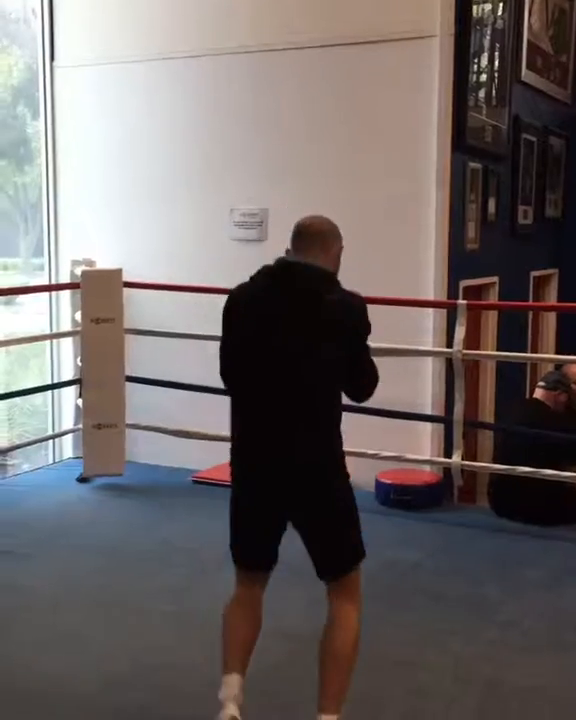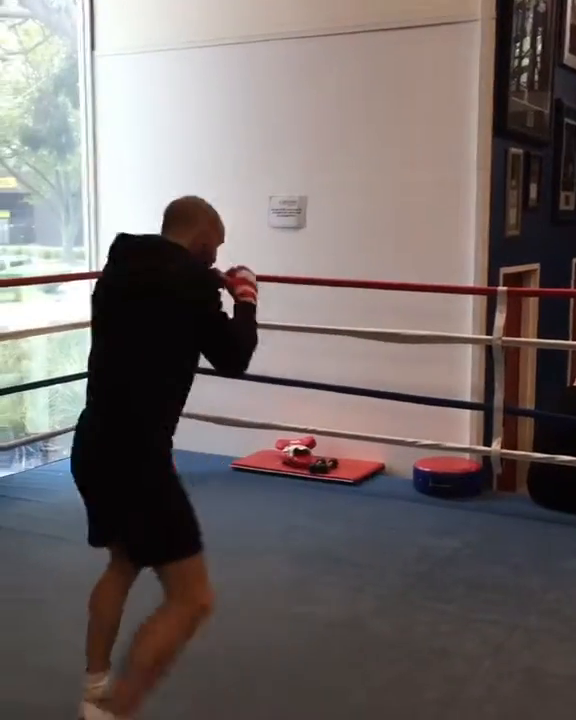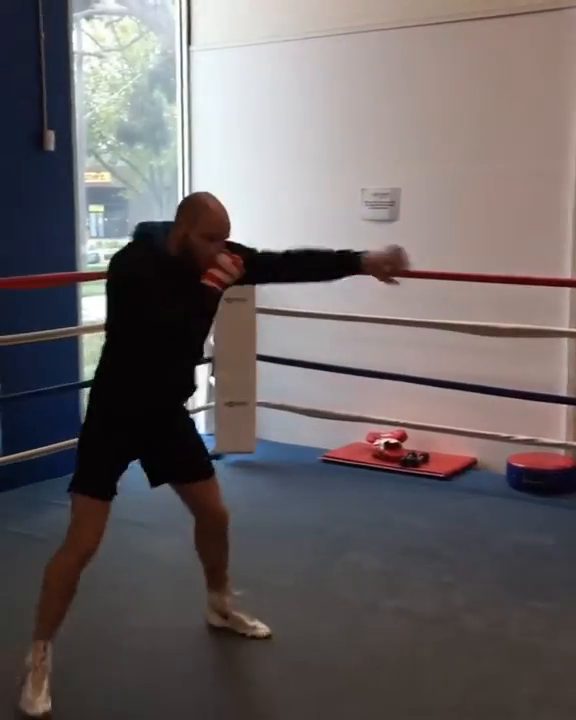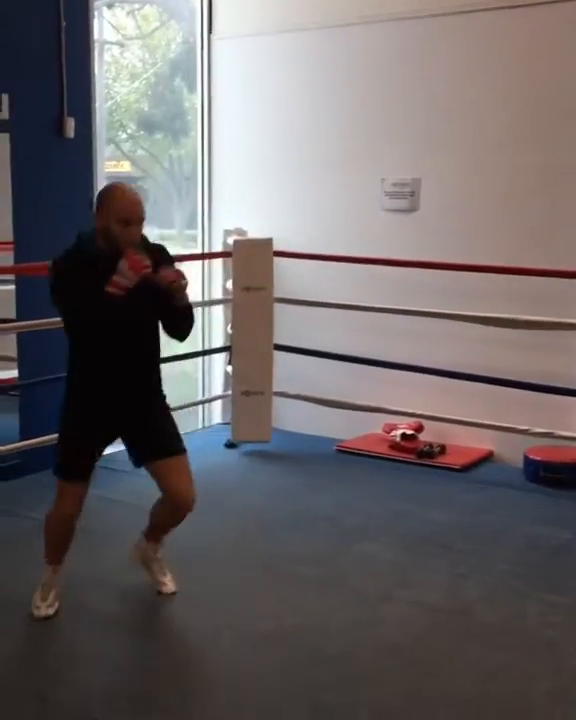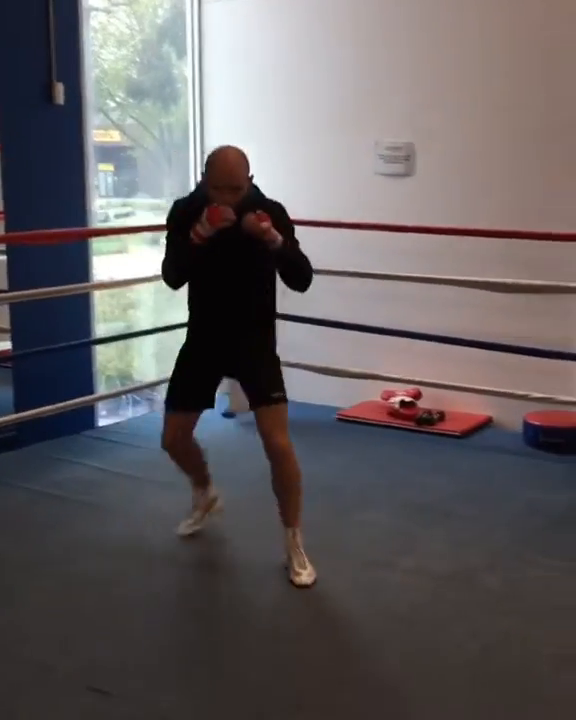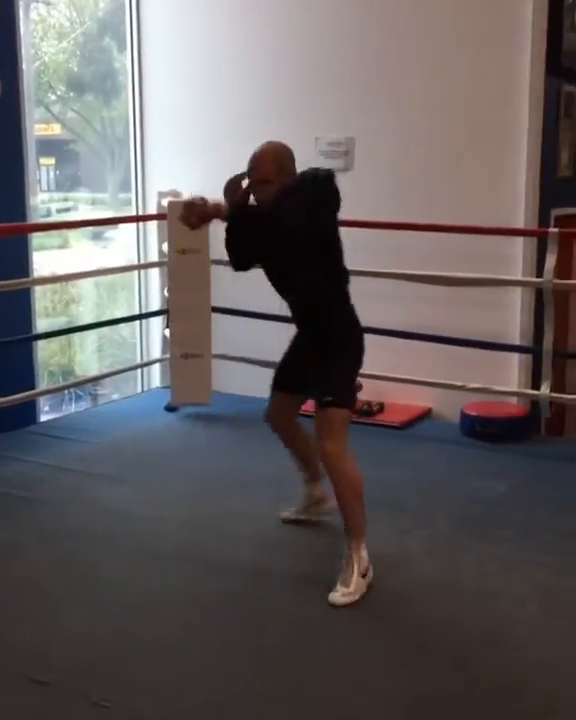
dt=0.7s
person 1, frame 1
left shoulder: (244, 299)
right shoulder: (344, 308)
right elbow: (361, 388)
left hip: (250, 464)
right hip: (315, 467)
left knee: (248, 589)
right knee: (345, 596)
person 1, frame 2
left shoulder: (120, 271)
right shoulder: (188, 276)
right elbow: (230, 358)
left wrist: (215, 298)
right wrist: (245, 306)
left hip: (97, 443)
right hip: (132, 450)
left knee: (126, 561)
right knee: (191, 601)
person 1, frame 3
left shoulder: (213, 259)
right shoulder: (133, 266)
left elbow: (289, 265)
right elbow: (154, 337)
left wrist: (364, 262)
right wrist: (207, 288)
left hip: (169, 412)
right hip: (113, 414)
left knee: (214, 516)
right knee: (82, 542)
left ankle: (220, 606)
right ankle: (39, 659)
person 1, frame 4
left shoulder: (154, 257)
right shoulder: (71, 267)
left elbow: (181, 331)
right elbow: (78, 333)
left wrist: (177, 299)
right wrist: (110, 292)
left hip: (145, 397)
right hip: (88, 402)
left knee: (181, 496)
right knee: (67, 507)
left ankle: (148, 548)
right ankle: (52, 577)
person 1, frame 5
left shoulder: (270, 213)
right shoulder: (185, 212)
left elbow: (300, 280)
right elbow: (172, 277)
left wrist: (276, 242)
right wrist: (195, 239)
left hip: (255, 340)
right hip: (202, 338)
left knee: (278, 445)
right knee: (174, 439)
left ankle: (294, 544)
right ankle: (206, 496)
person 1, frame 6
left shoulder: (312, 198)
right shoulder: (268, 210)
right elbow: (243, 259)
left wrist: (227, 210)
right wrist: (227, 210)
left hip: (336, 337)
right hip: (311, 333)
left knee: (332, 447)
right knee: (279, 417)
left ankle: (358, 558)
right ankle: (316, 493)
